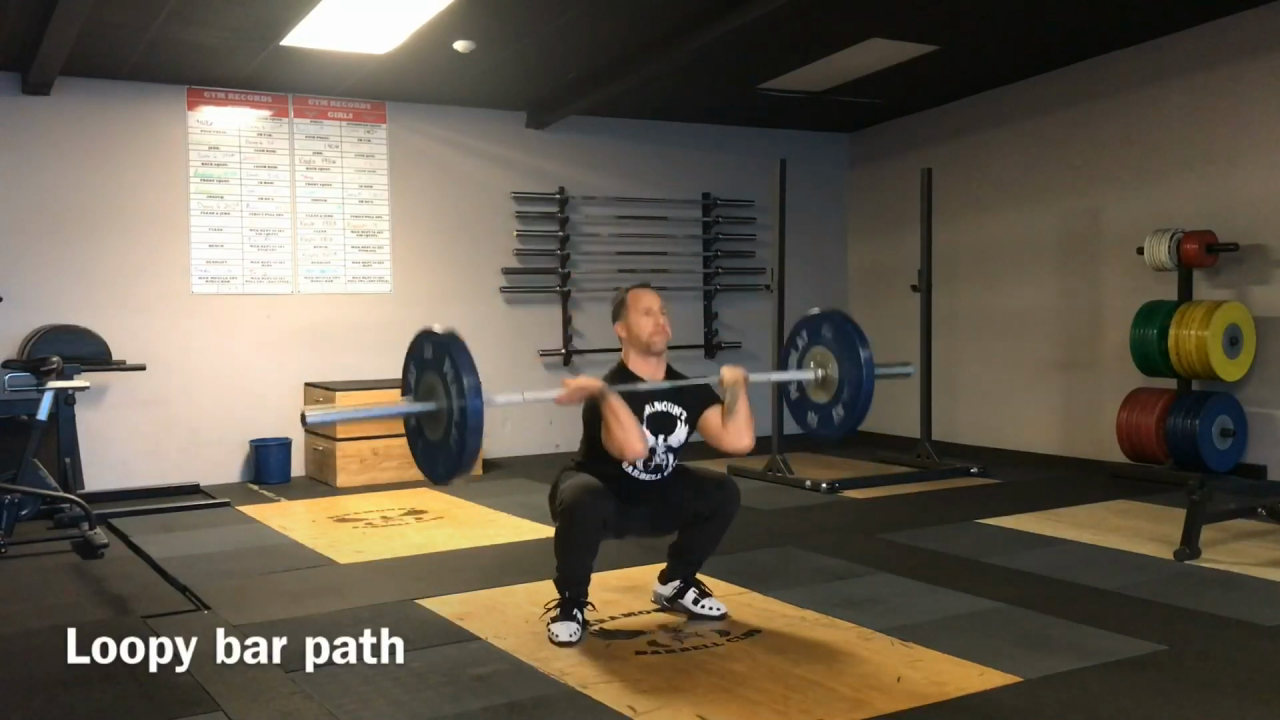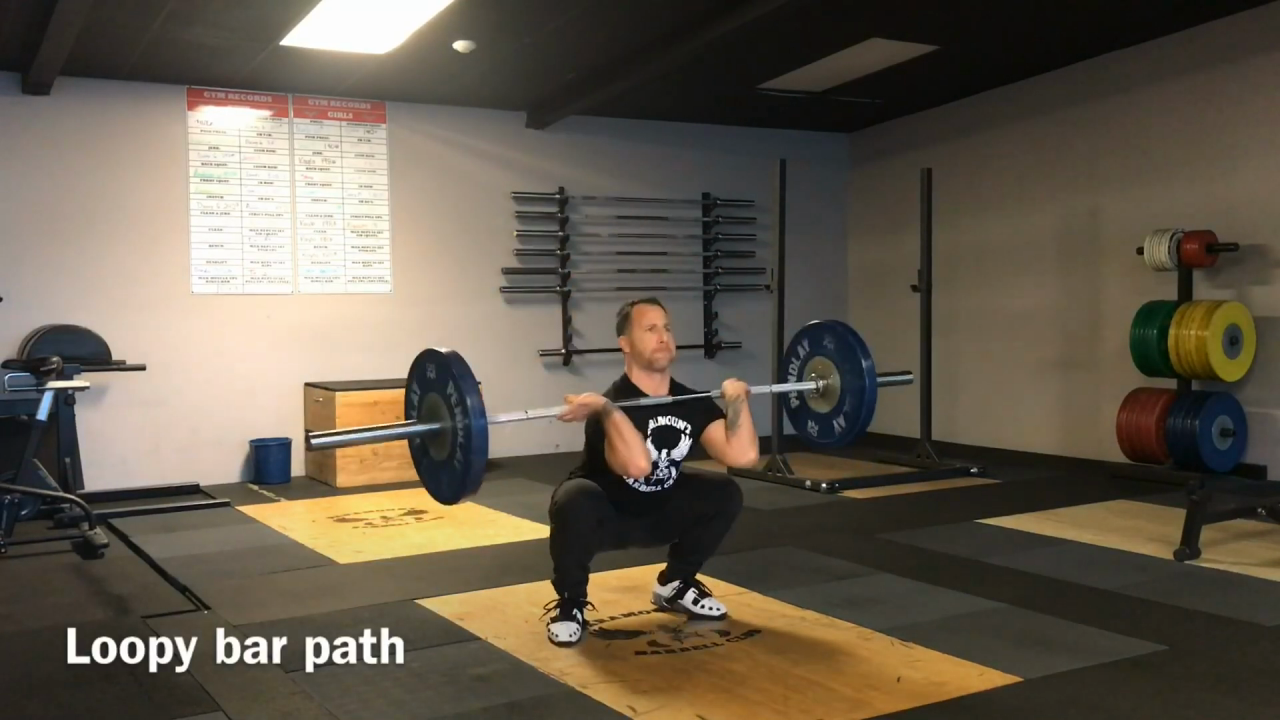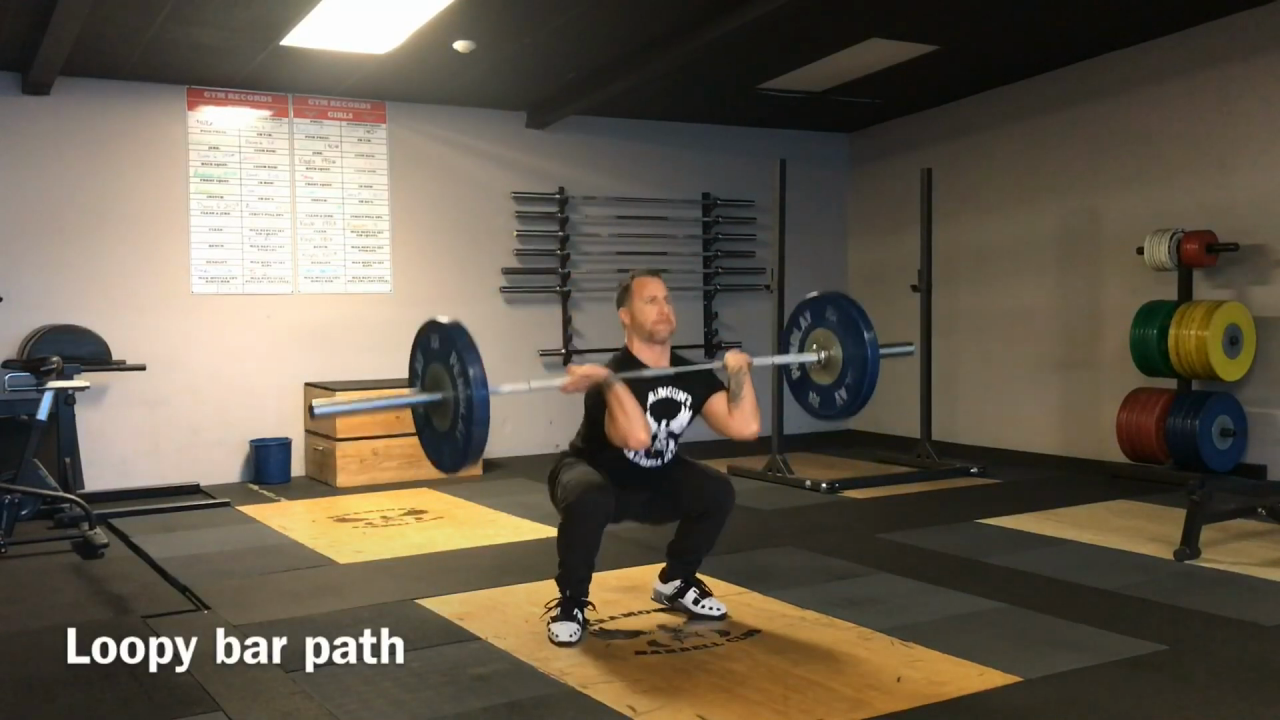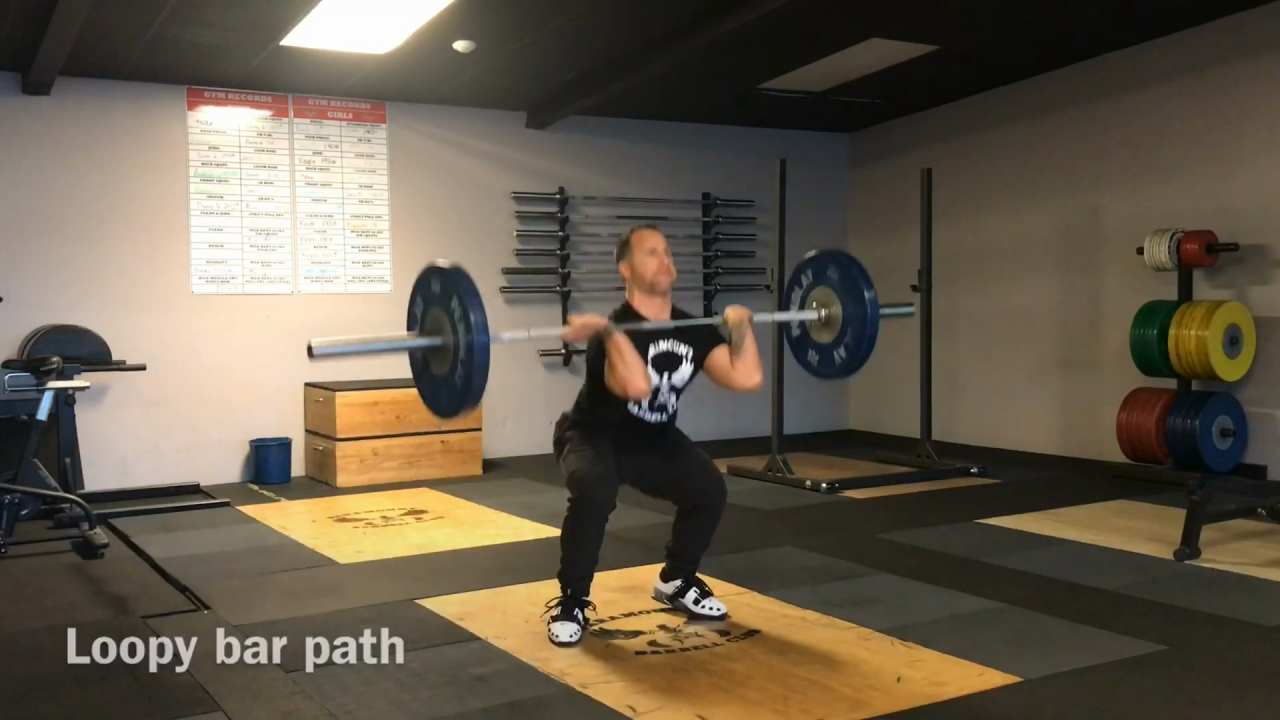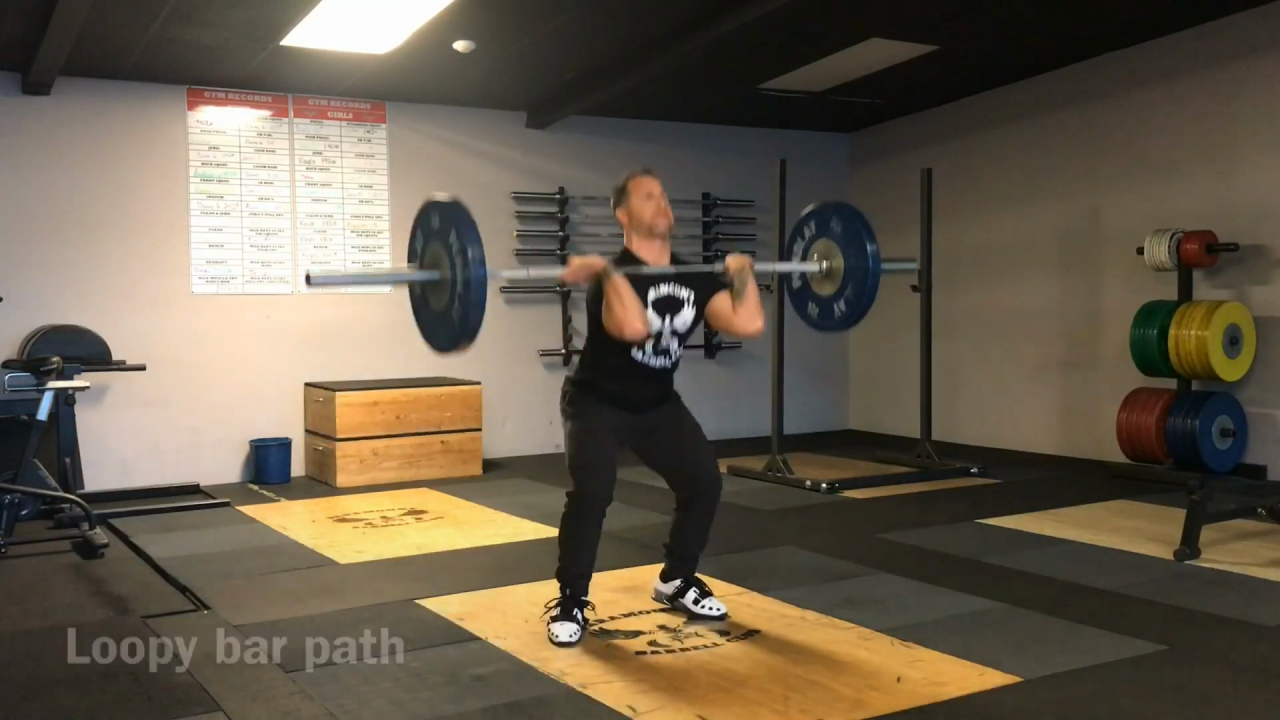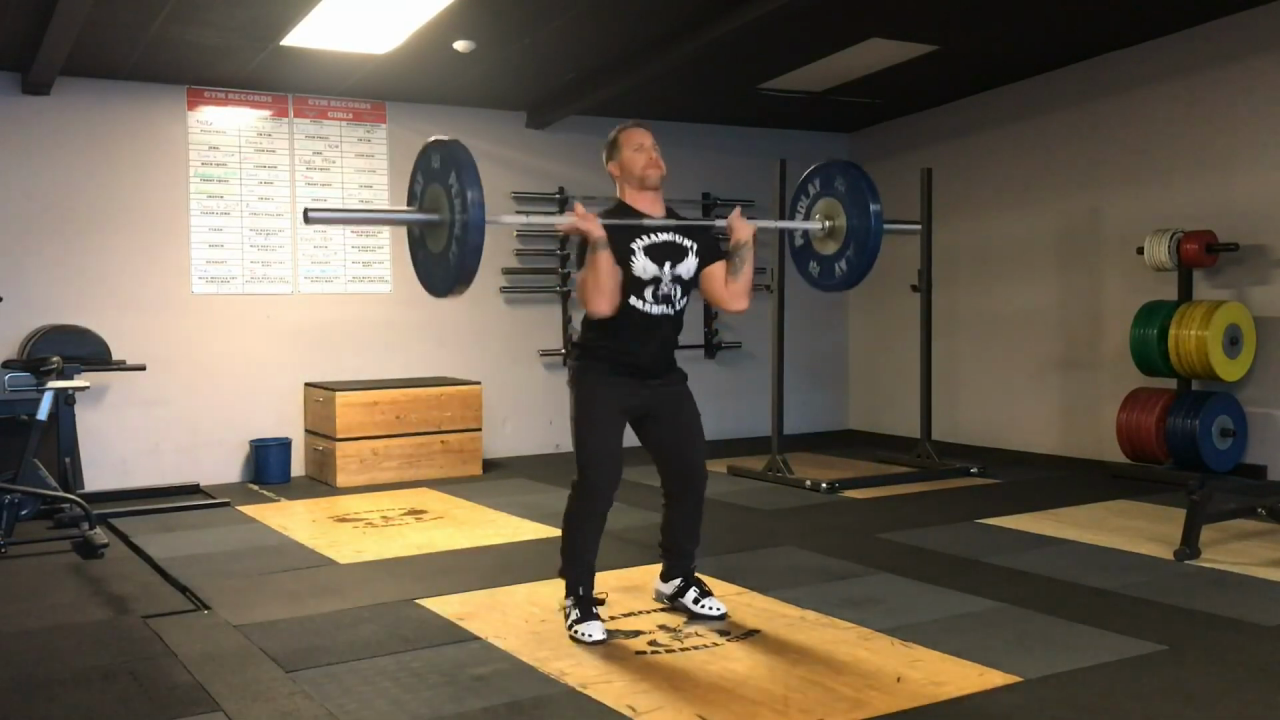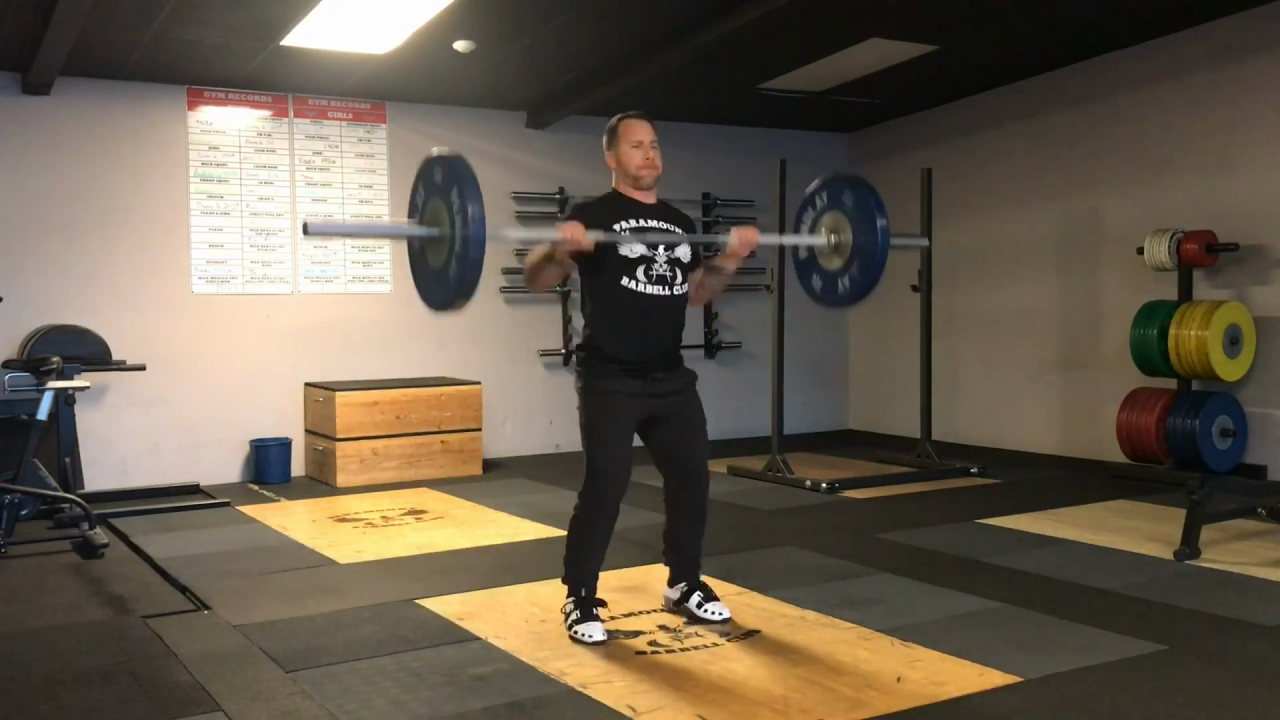
dt=0.2s
person 1, frame 1
left shoulder: (688, 390)
right shoulder: (611, 392)
left elbow: (739, 441)
right elbow: (631, 448)
left wrist: (733, 386)
right wrist: (599, 394)
left hip: (655, 495)
right hip: (596, 489)
left knee: (723, 495)
right knee: (584, 506)
left ankle: (676, 582)
right ankle: (570, 603)
person 1, frame 2
left shoulder: (692, 404)
right shoulder: (614, 406)
left elbow: (743, 455)
right elbow: (637, 466)
left wrist: (736, 399)
right wrist: (604, 408)
left hip: (656, 509)
right hip: (600, 512)
left knee: (725, 496)
right knee: (576, 505)
left ankle: (675, 582)
right ankle: (570, 603)
person 1, frame 3
left shoulder: (692, 377)
right shoulder: (613, 379)
left elbow: (746, 427)
right elbow: (636, 437)
left wrist: (738, 370)
right wrist: (606, 379)
left hip: (654, 483)
right hip: (597, 480)
left knee: (717, 493)
right knee: (588, 500)
left ankle: (675, 581)
right ankle: (571, 602)
person 1, frame 4
left shoulder: (693, 331)
right shoulder: (614, 333)
left elbow: (748, 378)
right elbow: (636, 385)
left wrist: (739, 324)
right wrist: (606, 328)
left hip: (655, 441)
right hip: (594, 438)
left knee: (709, 489)
right knee: (594, 493)
left ankle: (676, 580)
right ankle: (572, 602)
person 1, frame 5
left shoulder: (694, 278)
right shoulder: (614, 276)
left elbow: (749, 323)
right elbow: (634, 326)
left wrist: (740, 272)
right wrist: (604, 270)
left hip: (658, 403)
right hip: (597, 402)
left knee: (704, 479)
right knee: (593, 487)
left ankle: (677, 580)
right ankle: (571, 600)
person 1, frame 6
left shoulder: (693, 233)
right shoulder: (607, 229)
left elbow: (735, 299)
right elbow: (600, 304)
left wrist: (742, 239)
right wrist: (596, 237)
left hip: (662, 376)
right hip: (602, 375)
left knee: (689, 474)
right knee: (597, 480)
left ankle: (676, 579)
right ankle: (580, 598)
person 1, frame 7
left shoulder: (679, 222)
right shoulder: (594, 214)
left elbow: (699, 293)
right elbow: (536, 277)
left wrist: (732, 258)
right wrist: (562, 246)
left hip: (671, 377)
right hip: (609, 377)
left knee: (691, 478)
right knee: (606, 485)
left ankle: (685, 585)
right ankle: (580, 599)
